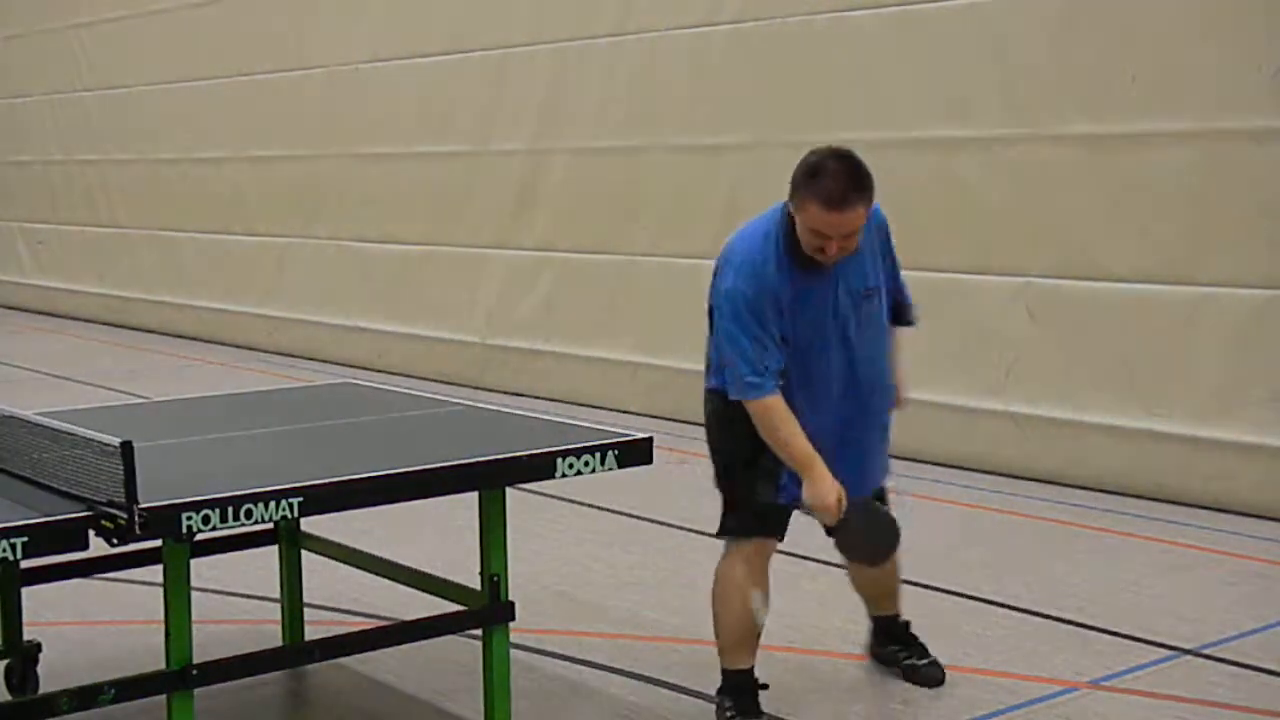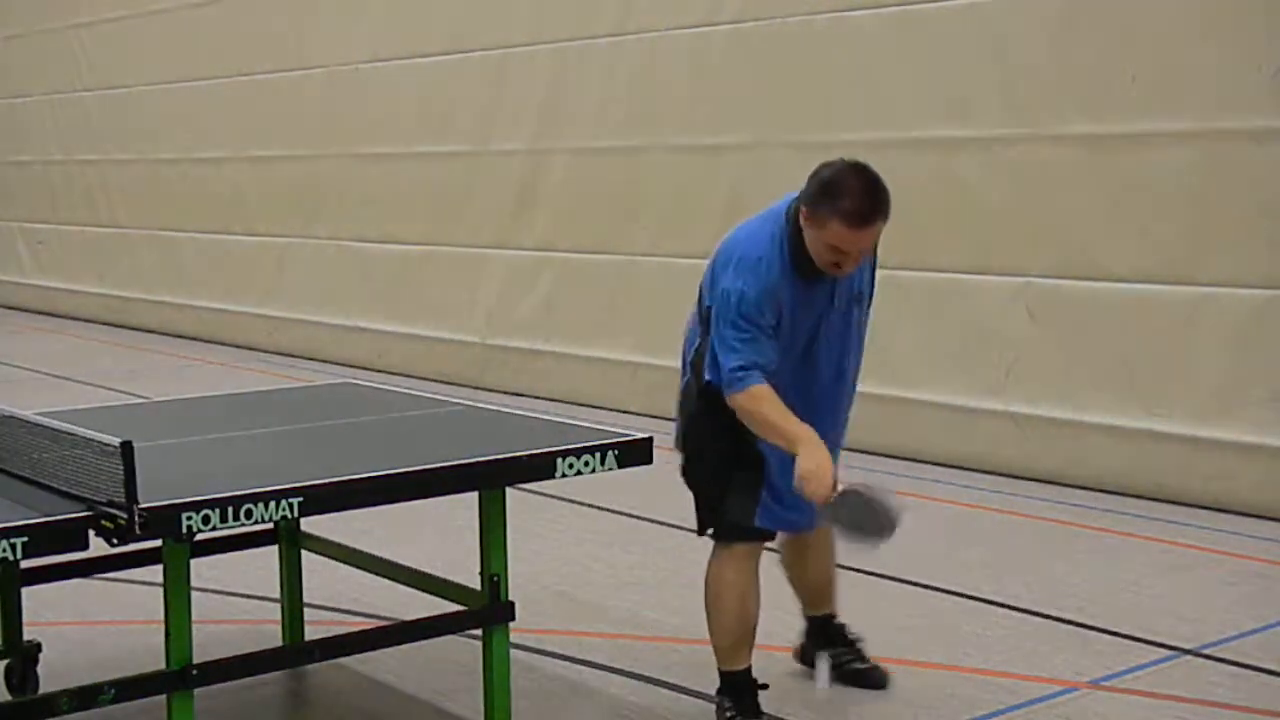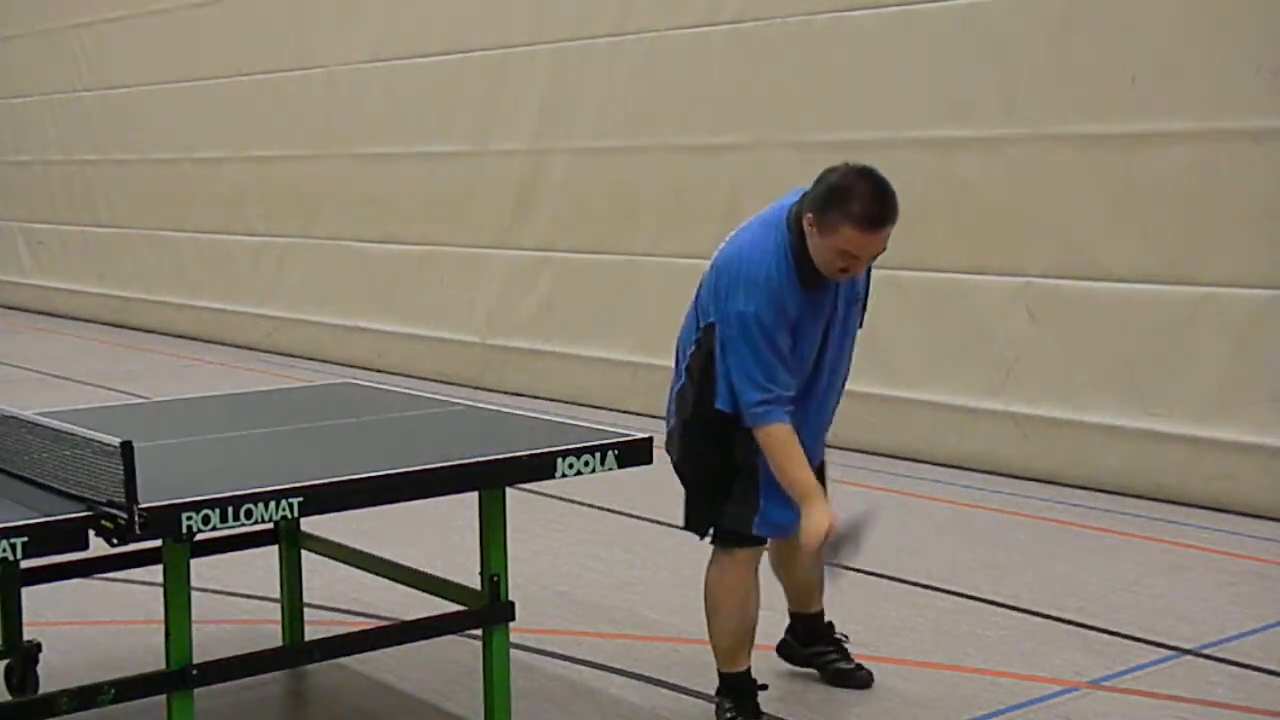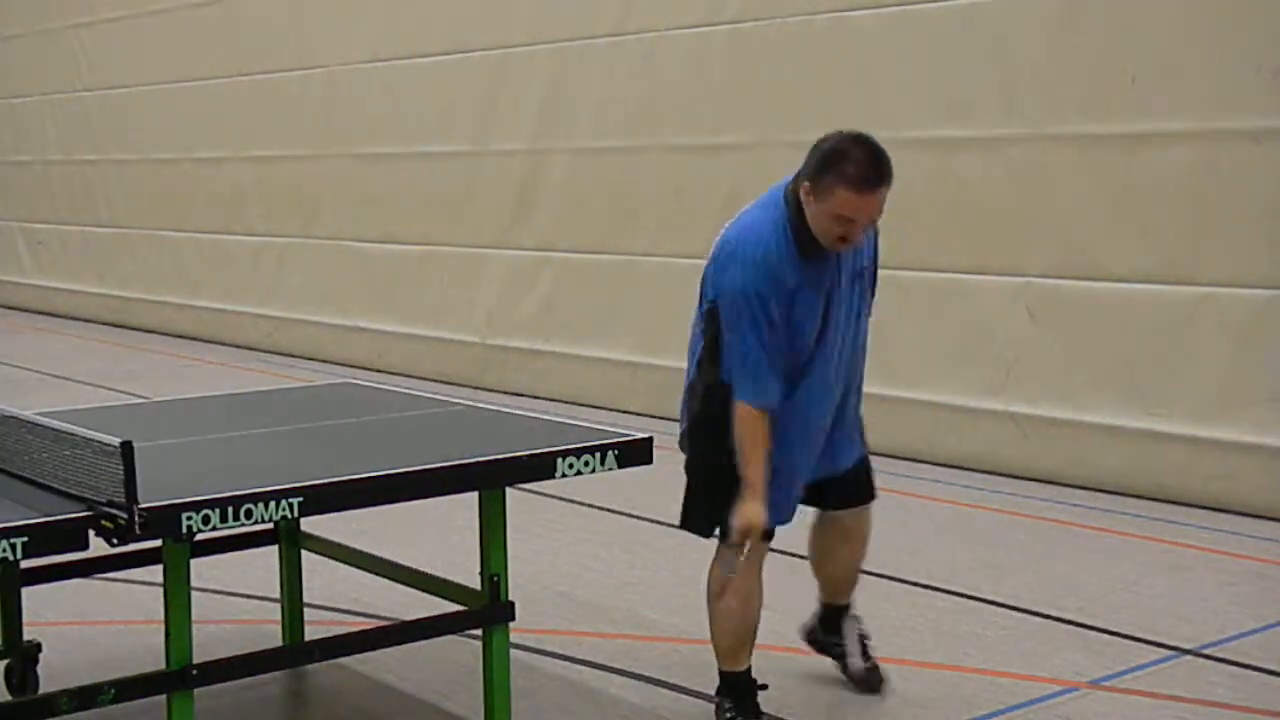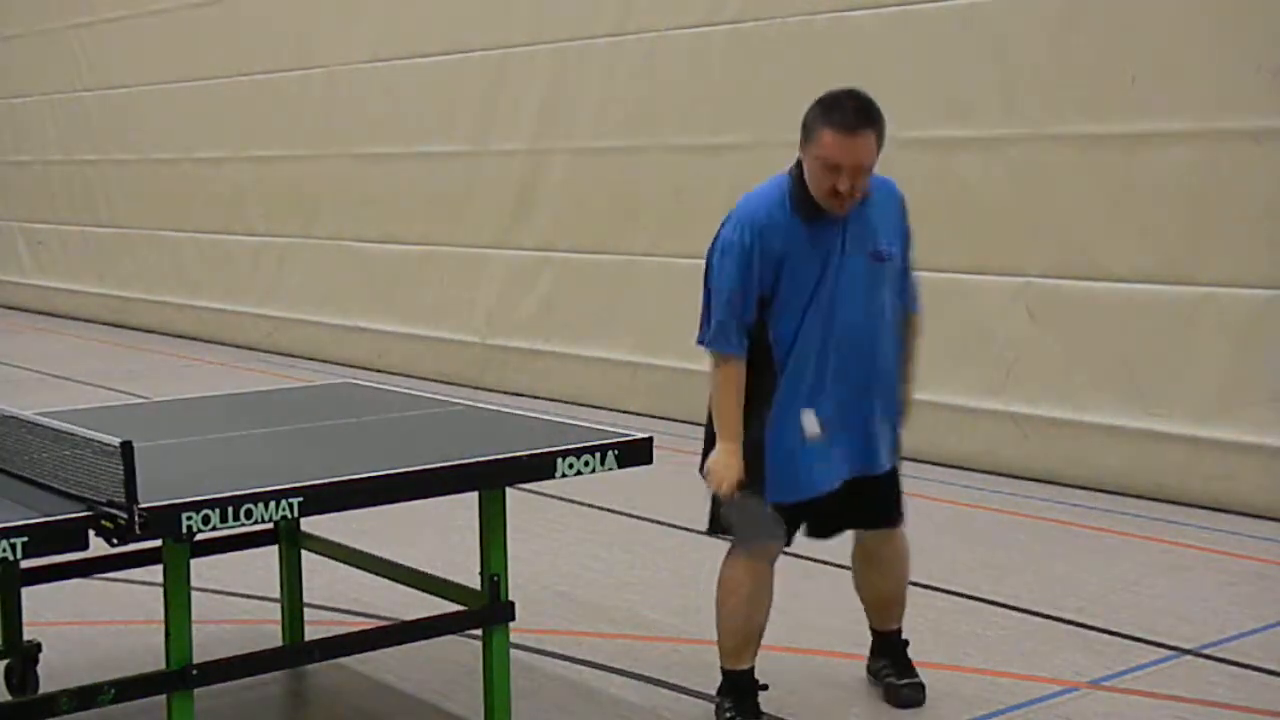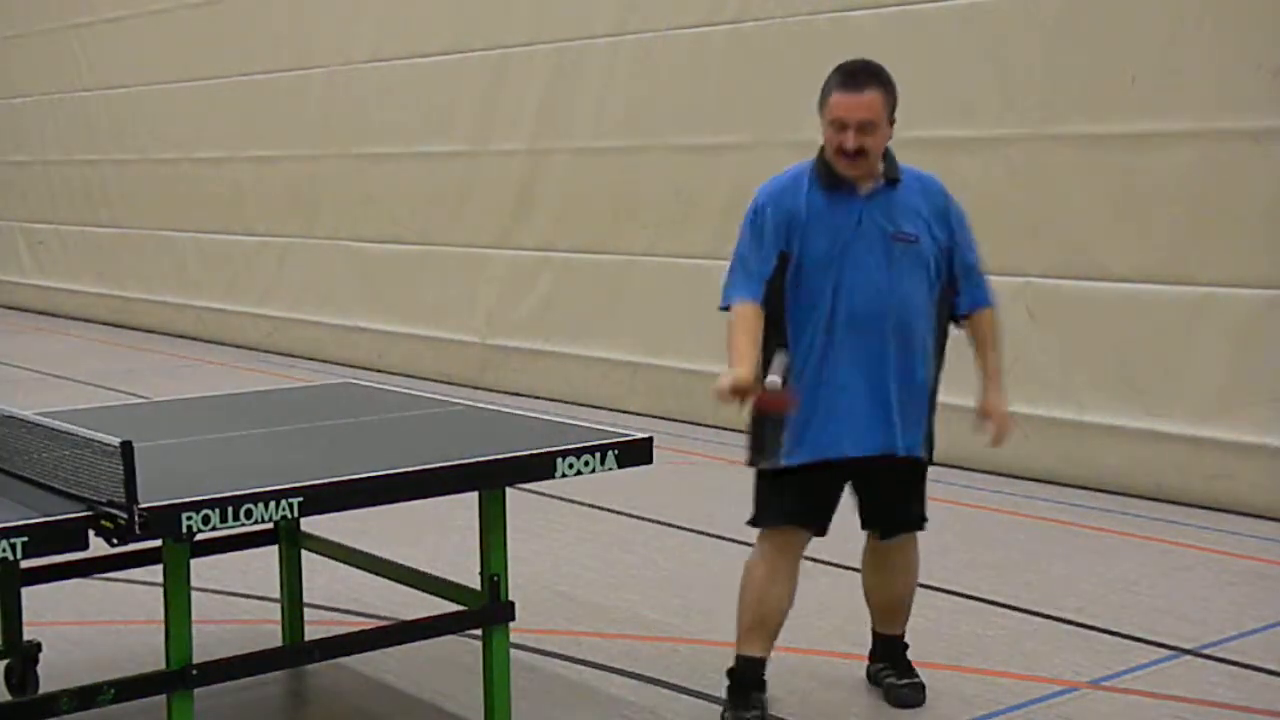
dt=0.2s
person 1, frame 1
left shoulder: (874, 230)
right shoulder: (748, 266)
left elbow: (891, 307)
right elbow: (756, 389)
left wrist: (888, 376)
right wrist: (812, 471)
left hip: (849, 419)
right hip: (759, 421)
right knee: (750, 541)
left ankle: (891, 633)
person 1, frame 2
left shoulder: (853, 241)
right shoulder: (751, 266)
right elbow: (742, 383)
right wrist: (806, 447)
left hip: (807, 406)
right hip: (732, 412)
left knee: (809, 519)
right knee: (741, 539)
left ankle: (824, 634)
person 1, frame 3
left shoulder: (846, 237)
right shoulder: (755, 276)
right elbow: (764, 411)
right wrist: (814, 498)
left hip: (797, 405)
right hip: (728, 414)
left knee: (797, 521)
right knee: (739, 543)
left ankle: (808, 633)
person 1, frame 4
left shoulder: (852, 221)
right shoulder: (753, 256)
right elbow: (754, 391)
right wrist: (753, 492)
left hip: (825, 403)
right hip: (744, 401)
left knee: (850, 509)
right knee: (744, 541)
left ankle: (834, 623)
person 1, frame 5
left shoulder: (889, 204)
right shoulder: (753, 224)
left elbow: (903, 306)
right elbow: (727, 346)
left wrist: (902, 384)
right wrist: (727, 443)
left hip: (866, 415)
right hip: (775, 421)
left knee: (883, 533)
right knee: (756, 544)
left ankle: (889, 652)
person 1, frame 6
left shoulder: (929, 199)
right shoulder: (780, 199)
left elbow: (974, 300)
right elbow: (748, 294)
left wrist: (992, 385)
right wrist: (743, 364)
left hip: (900, 410)
right hip: (809, 412)
left knee: (894, 535)
right knee: (783, 535)
left ankle: (888, 653)
